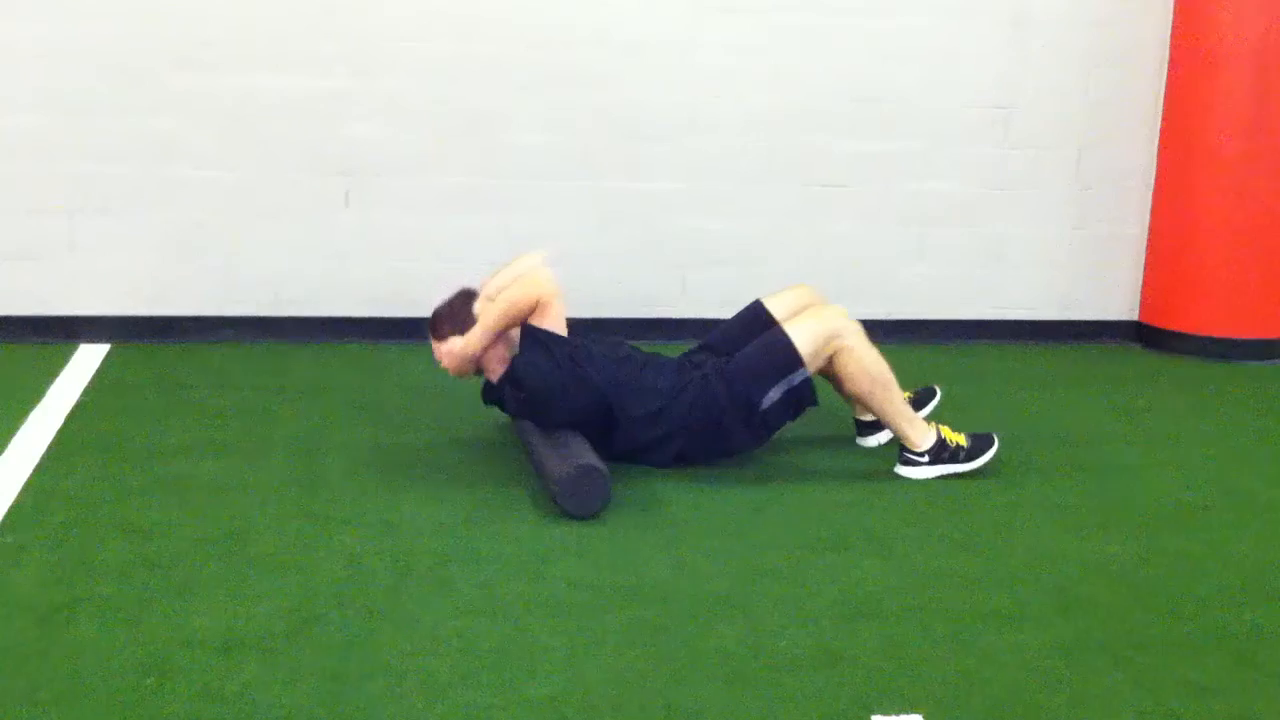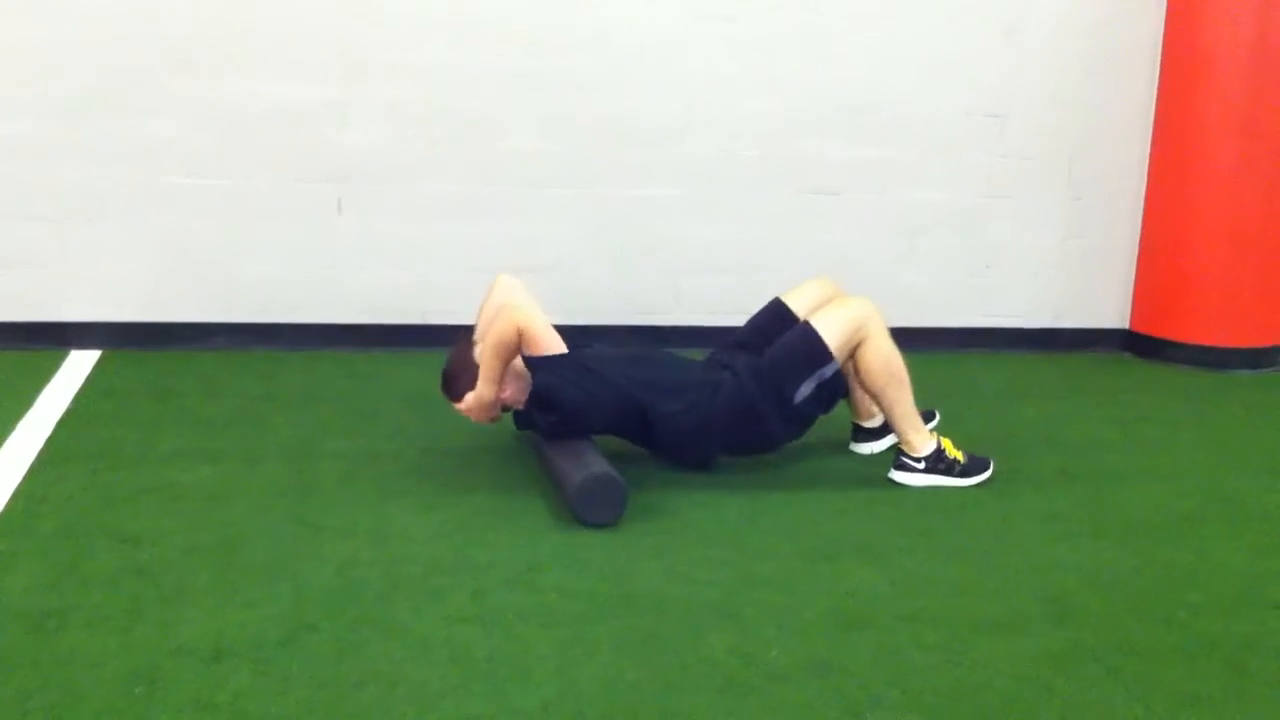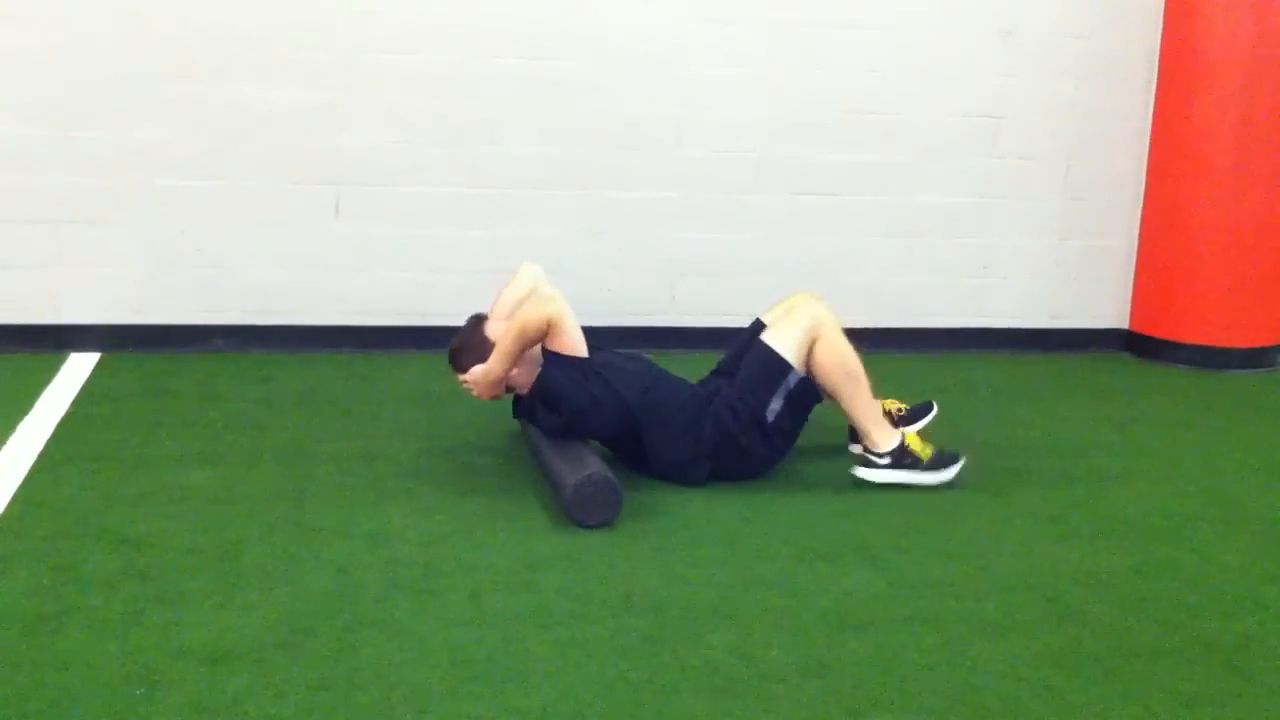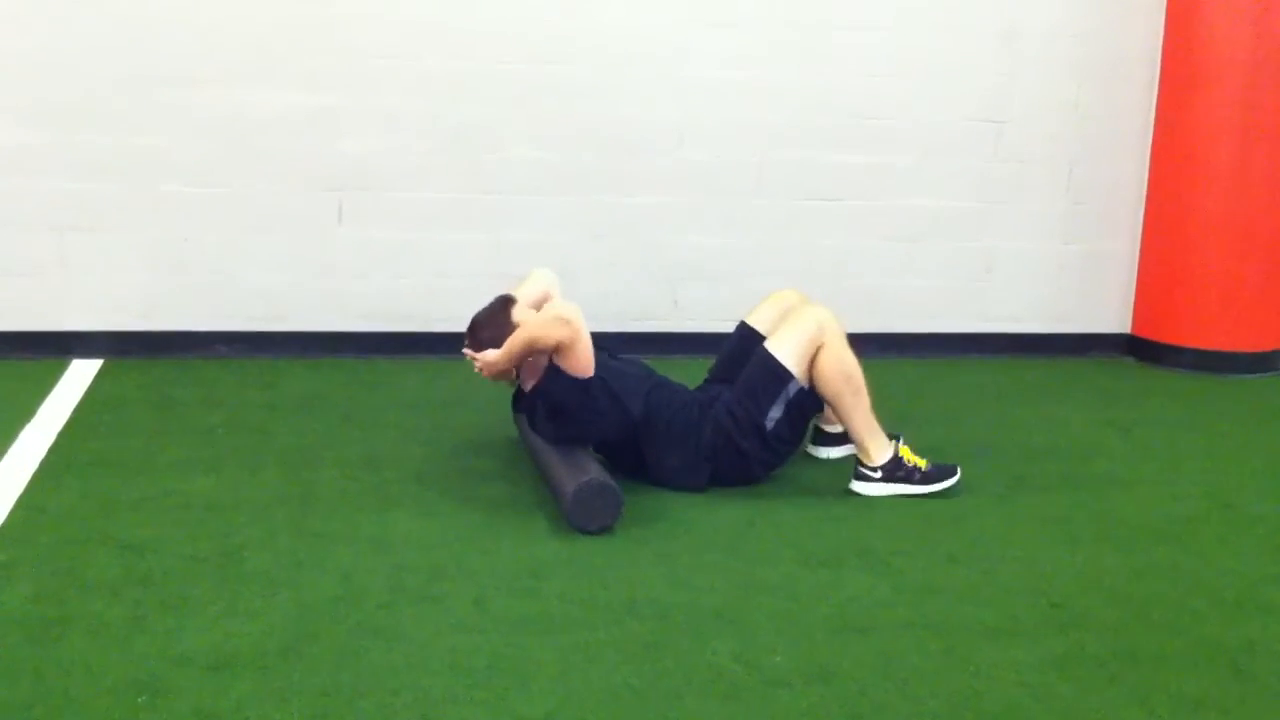
dt=0.5s
person 1, frame 1
left shoulder: (517, 374)
right shoulder: (534, 380)
left elbow: (531, 265)
right elbow: (543, 283)
left wrist: (476, 302)
right wrist: (472, 339)
left hip: (688, 377)
right hip: (706, 415)
left knee: (802, 298)
right knee: (835, 325)
left ankle: (874, 414)
right ankle: (921, 446)
person 1, frame 2
left shoulder: (544, 387)
right shoulder: (556, 400)
left elbow: (506, 287)
right elbow: (514, 315)
left wrist: (475, 352)
right wrist: (483, 393)
left hip: (720, 377)
right hip: (740, 408)
left knee: (824, 293)
right knee: (861, 315)
left ankle: (871, 424)
right ankle: (920, 453)
person 1, frame 3
left shoulder: (542, 390)
right shoulder: (561, 394)
left elbow: (531, 276)
right elbow: (550, 305)
left wrist: (489, 330)
right wrist: (494, 371)
left hip: (706, 403)
right hip: (729, 437)
left knee: (803, 303)
right knee: (814, 319)
left ankle: (867, 419)
right ankle: (884, 450)
person 1, frame 4
left shoulder: (541, 390)
right shoulder: (562, 401)
left elbow: (544, 281)
right elbow: (564, 318)
left wrist: (496, 329)
right wrist: (505, 358)
left hip: (707, 409)
right hip: (725, 444)
left knee: (790, 303)
right knee: (817, 322)
left ankle: (832, 429)
right ankle: (879, 462)
